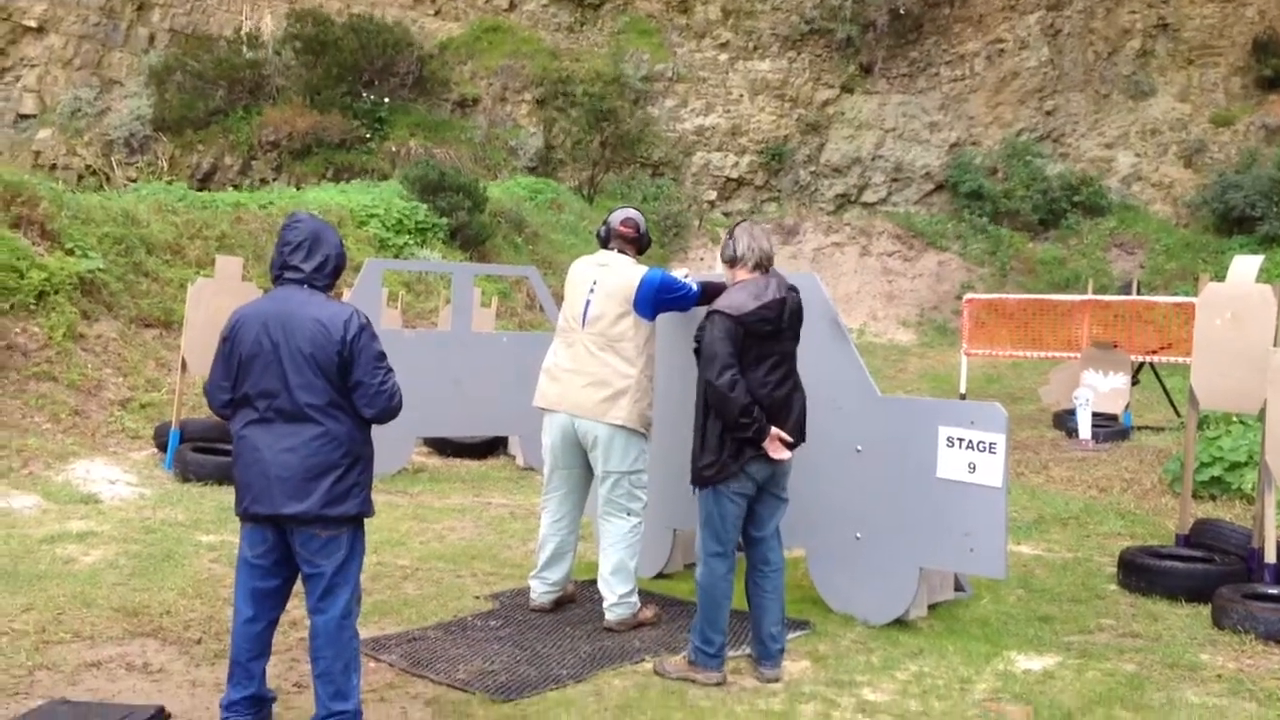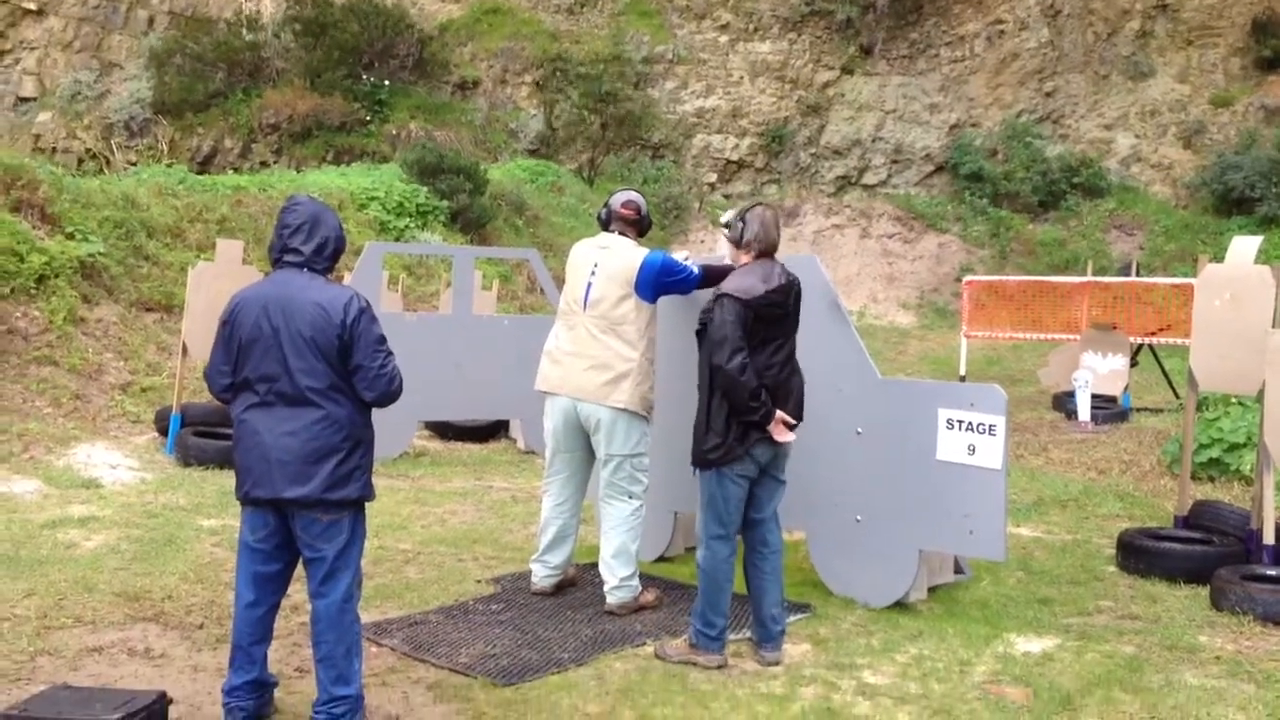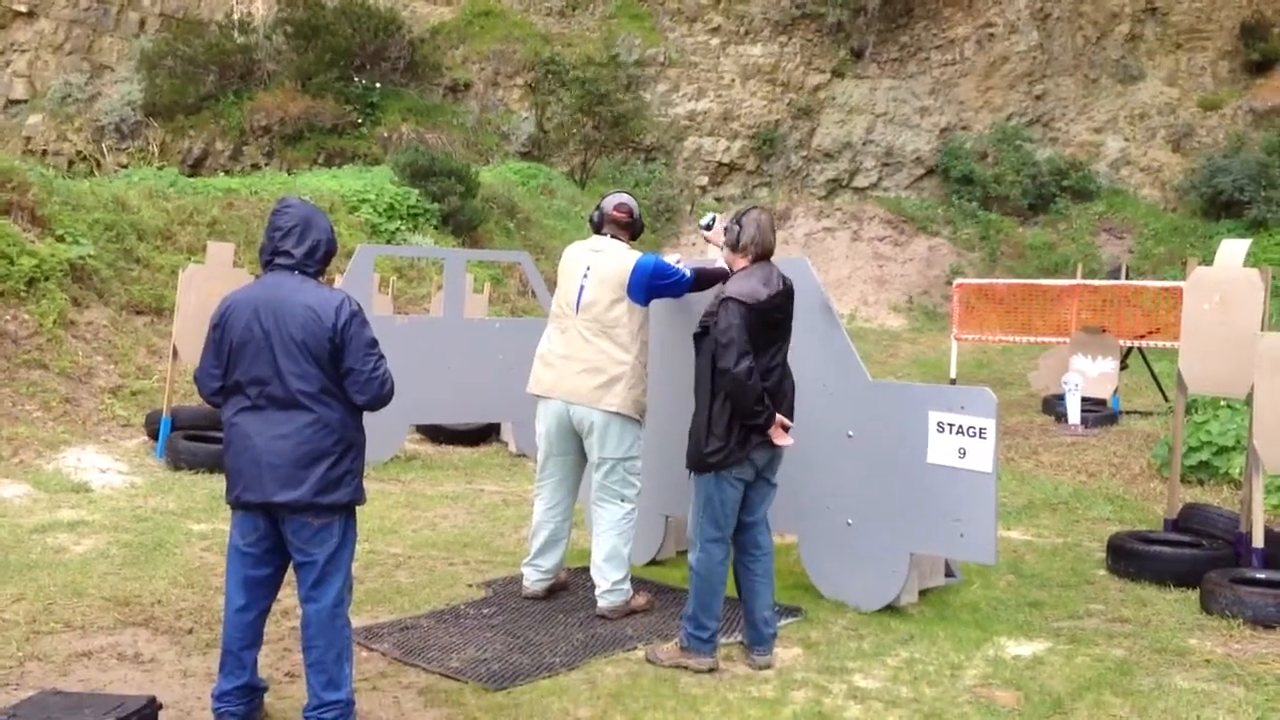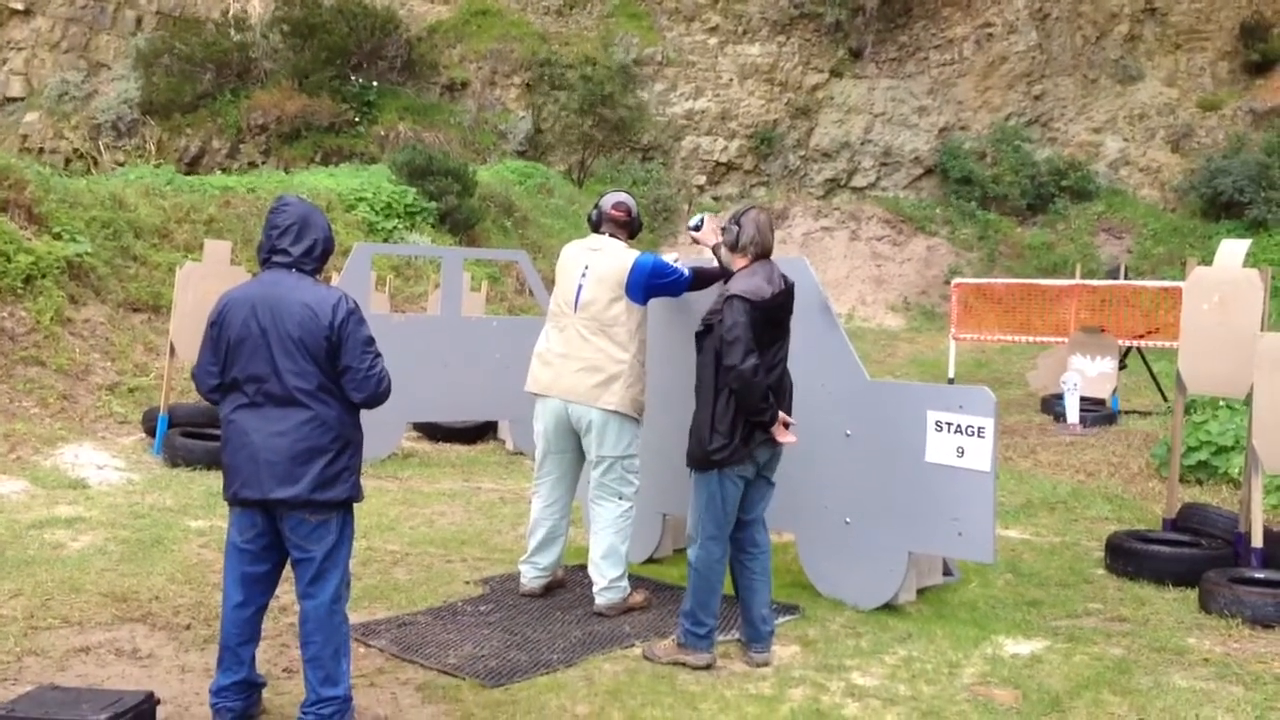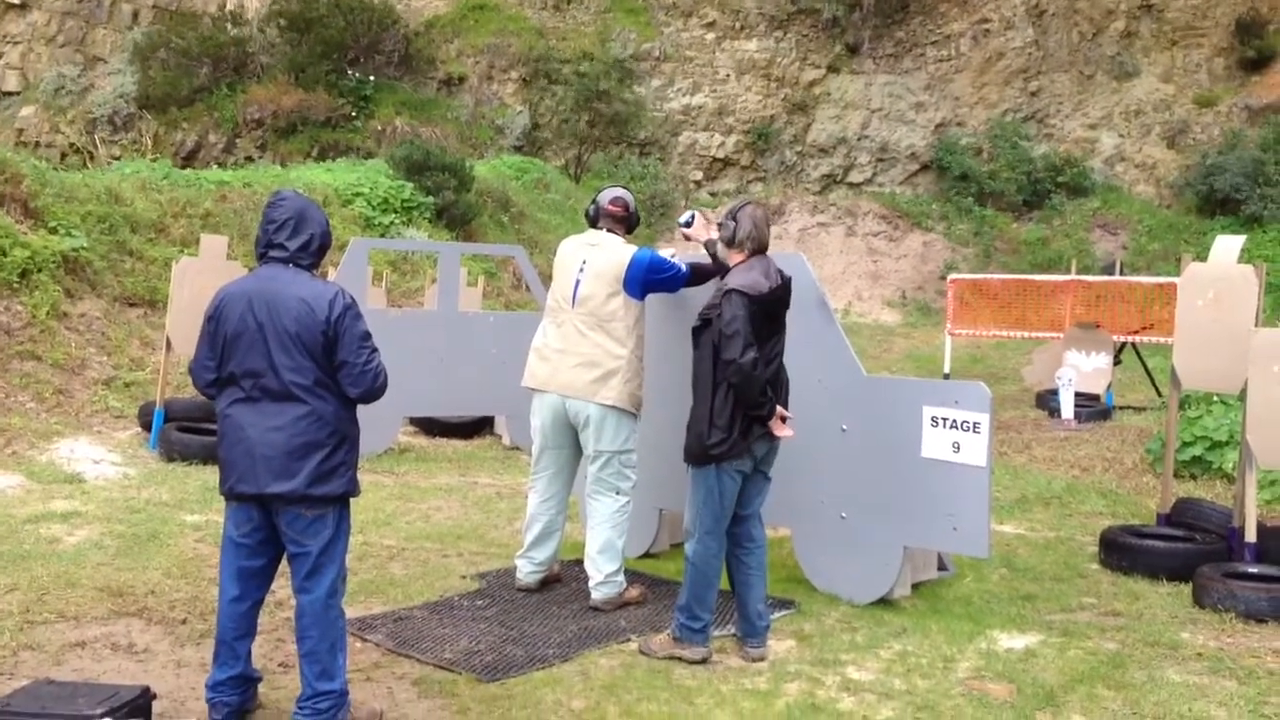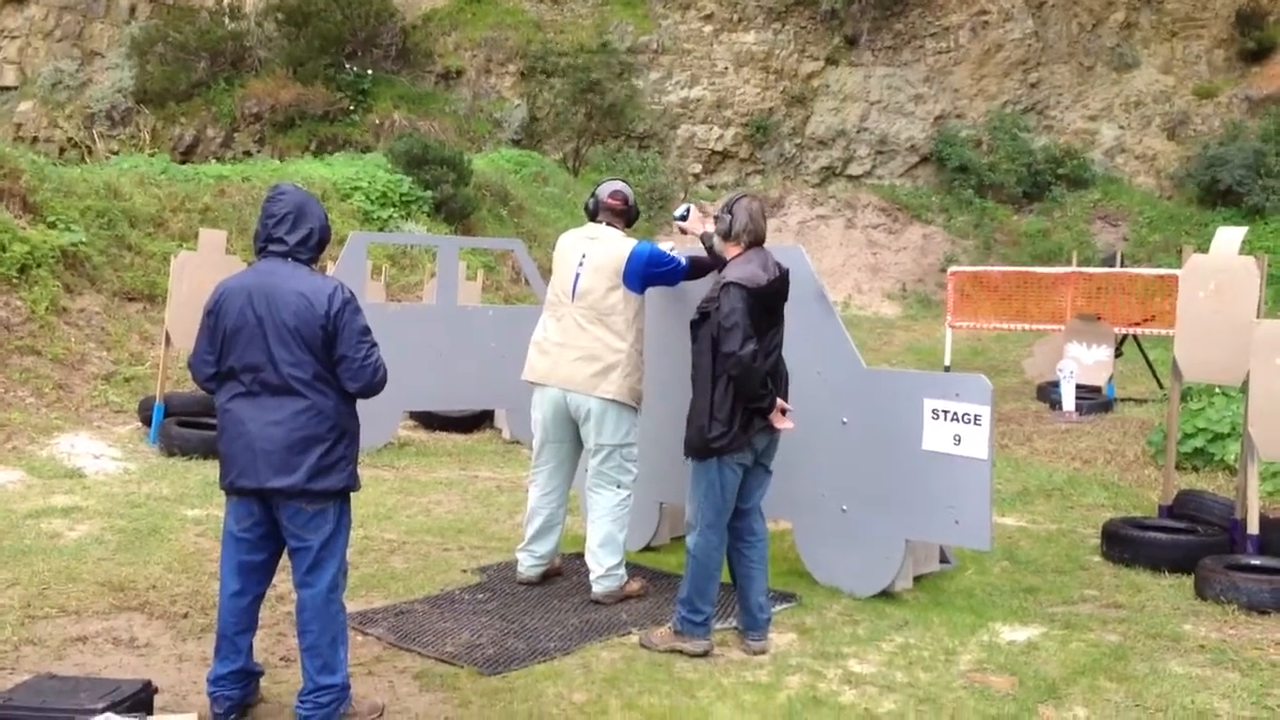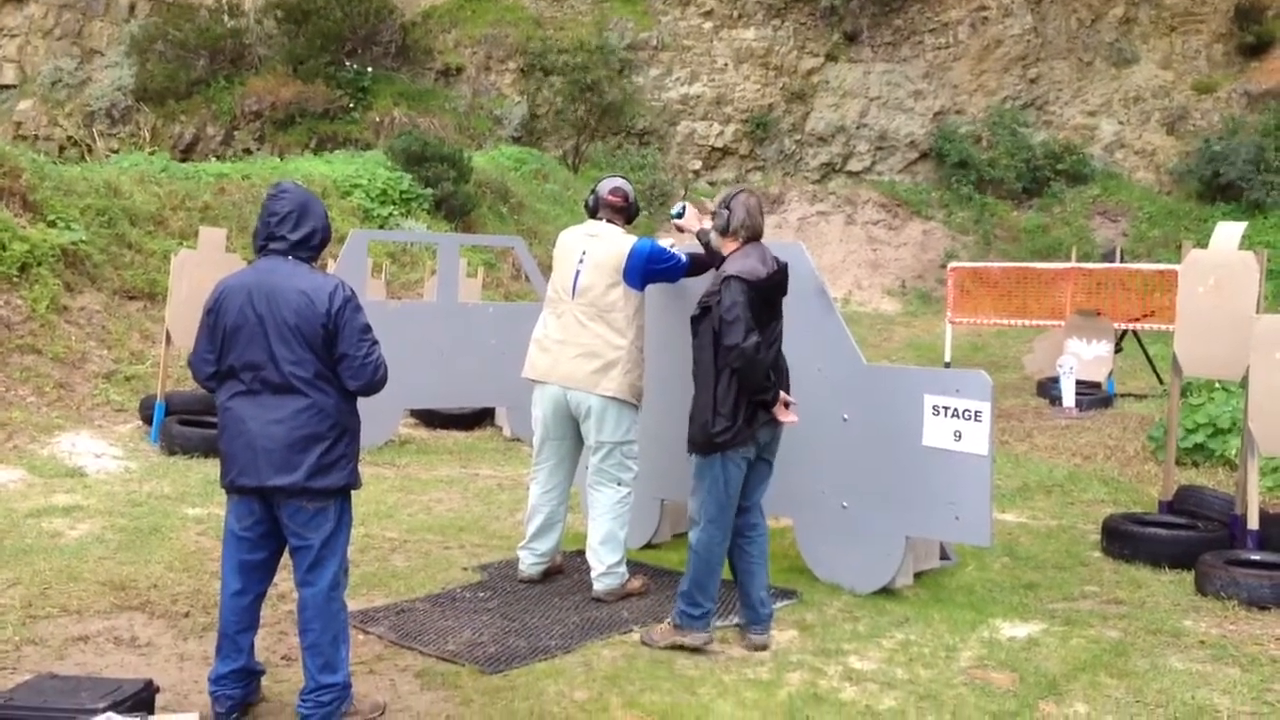
dt=0.3s
person 1, frame 1
left shoulder: (243, 319)
right shoulder: (346, 321)
left elbow: (219, 400)
right elbow: (382, 404)
right wrist: (339, 399)
left hip: (261, 489)
right hip: (326, 491)
left knee: (254, 604)
right knee: (332, 611)
person 1, frame 2
left shoulder: (243, 303)
right shoulder: (345, 304)
left elbow: (220, 383)
right elbow: (384, 388)
right wrist: (341, 383)
left hip: (261, 473)
right hip: (327, 475)
left knee: (255, 591)
right knee: (333, 596)
person 1, frame 3
left shoulder: (233, 306)
right shoulder: (337, 308)
left elbow: (209, 387)
right elbow: (374, 391)
right wrist: (330, 387)
left hip: (252, 477)
right hip: (317, 480)
left knee: (245, 595)
right knee: (324, 600)
person 1, frame 4
left shoulder: (231, 303)
right shoulder: (334, 306)
left elbow: (207, 383)
right elbow: (371, 389)
right wrist: (327, 385)
left hip: (249, 474)
right hip: (315, 476)
left knee: (243, 591)
right knee: (322, 596)
person 1, frame 5
left shoulder: (228, 298)
right shoulder: (330, 301)
left elbow: (203, 377)
right elbow: (367, 384)
right wrist: (324, 380)
left hip: (245, 469)
right hip: (311, 472)
left knee: (239, 584)
right knee: (317, 590)
person 1, frame 6
left shoulder: (227, 292)
right shoulder: (329, 295)
left elbow: (204, 371)
right elbow: (367, 378)
right wrist: (325, 373)
left hip: (246, 463)
right hip: (312, 465)
left knee: (240, 579)
right knee: (319, 584)
person 1, frame 7
left shoulder: (227, 291)
right shoulder: (330, 293)
left elbow: (204, 370)
right elbow: (367, 376)
right wrist: (326, 371)
left hip: (247, 462)
right hip: (312, 463)
left knee: (241, 577)
right knee: (320, 582)
person 2, frame 1
left shoulder: (725, 313)
right shoulder: (789, 301)
left elbow: (723, 384)
left wrist: (756, 431)
left hip: (733, 453)
right hip: (776, 450)
left knee: (716, 557)
right knee: (767, 552)
left ankle: (706, 660)
right ankle: (769, 657)
person 2, frame 2
left shoulder: (732, 296)
right shoulder: (787, 286)
left elbow: (732, 367)
left wrist: (762, 414)
left hip: (734, 436)
right hip: (773, 435)
left knee: (717, 539)
right knee: (765, 534)
left ankle: (706, 642)
right ankle: (770, 640)
person 2, frame 3
left shoulder: (733, 301)
right shoulder: (779, 288)
left elbow: (735, 371)
left wrist: (761, 419)
left hip: (730, 439)
right hip: (765, 439)
left knee: (711, 542)
right knee: (755, 536)
left ankle: (698, 645)
right ankle: (761, 643)
person 2, frame 4
left shoulder: (737, 299)
right shoulder: (776, 286)
left elbow: (741, 370)
left wrist: (766, 417)
left hip: (731, 437)
right hip: (763, 438)
left knee: (709, 539)
right knee: (751, 534)
left ankle: (694, 640)
right ankle: (758, 640)
person 2, frame 5
left shoulder: (735, 294)
right shoulder: (770, 281)
left elbow: (741, 364)
left wrist: (765, 411)
left hip: (728, 432)
right hip: (760, 433)
left knee: (706, 534)
right knee: (747, 529)
left ankle: (690, 635)
right ankle: (754, 635)
person 2, frame 6
left shoulder: (734, 286)
right shoulder: (768, 273)
left elbow: (740, 357)
left wrist: (764, 404)
right wrist: (703, 234)
left hip: (729, 425)
right hip: (760, 426)
left knee: (707, 527)
right knee: (748, 523)
left ankle: (691, 628)
right ankle: (755, 628)
person 2, frame 7
left shoulder: (733, 280)
right shoulder: (763, 268)
left elbow: (743, 349)
left wrist: (768, 397)
right wrist: (701, 232)
left hip: (733, 419)
right hip: (762, 420)
left knee: (710, 521)
right knee: (749, 519)
left ankle: (691, 622)
right ankle: (756, 624)
person 3, frame 1
left shoulder: (579, 270)
right shoulder: (645, 281)
right elbow: (700, 294)
left wrist: (670, 279)
left hip: (560, 403)
right hip: (611, 411)
left knee: (559, 501)
right knee: (621, 510)
left ankle: (546, 589)
right ankle: (621, 608)
person 3, frame 2
left shoulder: (579, 252)
right shoulder: (646, 263)
right elbow: (702, 277)
left wrist: (670, 263)
right wrist: (740, 269)
left hip: (562, 386)
right hip: (614, 395)
left knee: (561, 484)
right knee: (622, 494)
left ankle: (547, 572)
right ankle: (623, 591)
person 3, frame 3
left shoulder: (571, 255)
right shoulder: (638, 267)
right elbow: (692, 280)
left wrist: (661, 266)
right wrist: (730, 271)
left hip: (555, 390)
right hip: (607, 398)
left knee: (553, 488)
right knee: (614, 497)
left ankle: (539, 576)
right ankle: (613, 594)
person 3, frame 4
left shoulder: (569, 254)
right shoulder: (636, 265)
right elbow: (690, 279)
right wrist: (727, 269)
left hip: (552, 388)
right hip: (605, 396)
left knee: (551, 485)
right knee: (611, 494)
left ankle: (536, 573)
right ankle: (610, 592)
person 3, frame 5
left shoulder: (567, 249)
right shoulder: (634, 261)
right elbow: (688, 275)
right wrist: (725, 264)
left hip: (550, 384)
right hip: (602, 392)
left knee: (547, 480)
right knee: (608, 489)
left ankle: (532, 568)
right ankle: (606, 586)
person 3, frame 6
left shoulder: (566, 243)
right shoulder: (634, 254)
right elbow: (689, 269)
right wrist: (723, 257)
left hip: (550, 378)
right hip: (603, 386)
left knee: (548, 474)
right knee: (609, 483)
left ankle: (533, 562)
right ankle: (608, 580)
person 3, frame 7
left shoulder: (566, 240)
right shoulder: (635, 251)
right elbow: (691, 265)
left hip: (551, 376)
right hip: (604, 383)
left knee: (549, 472)
right knee: (610, 480)
left ankle: (534, 559)
right ankle: (609, 578)
